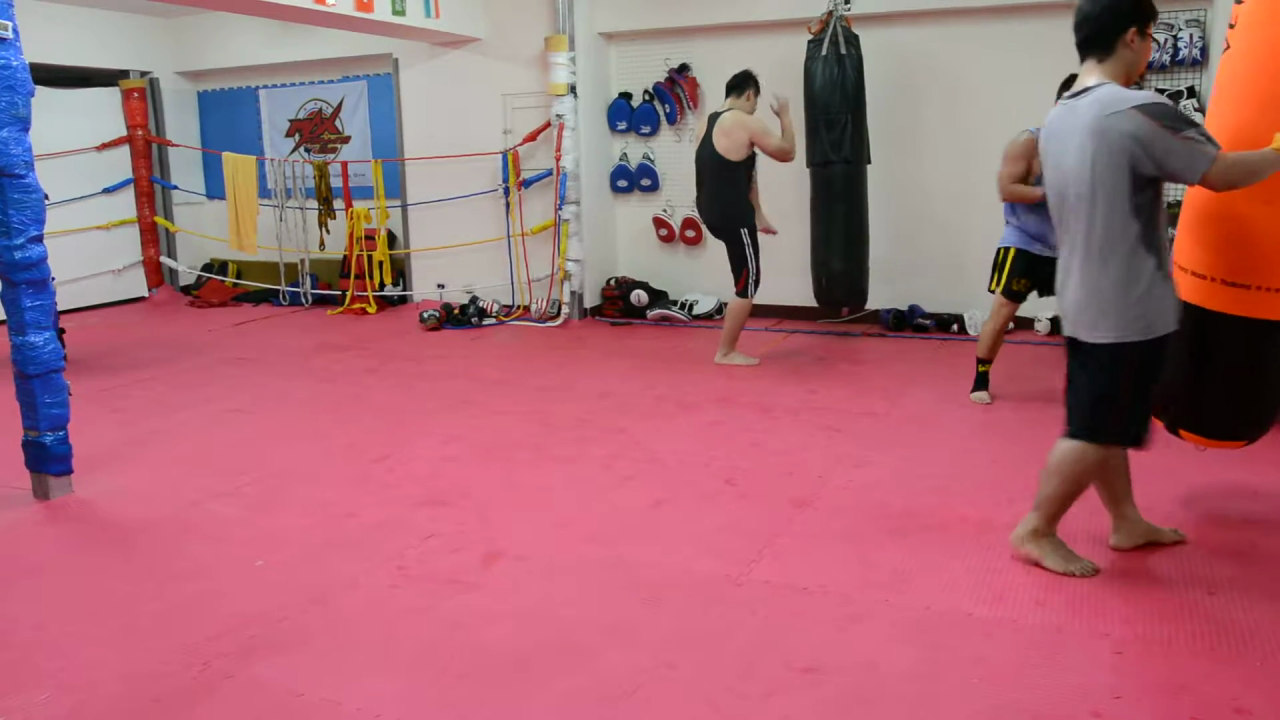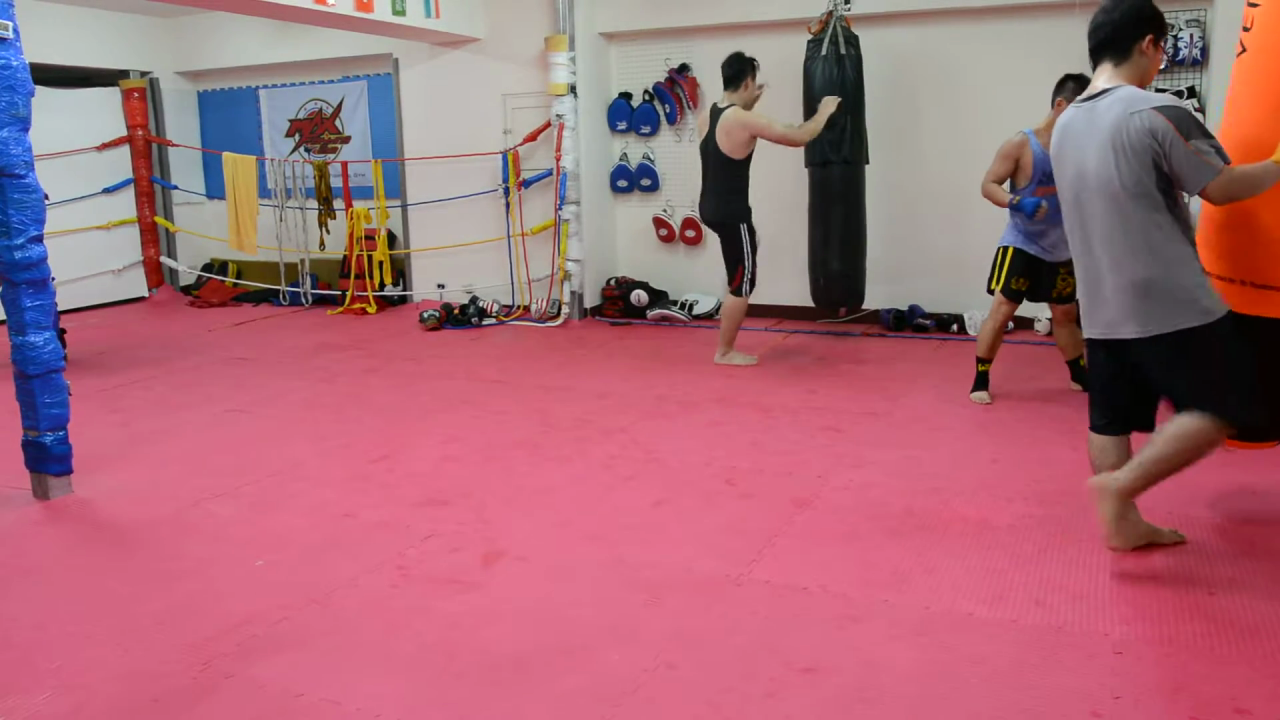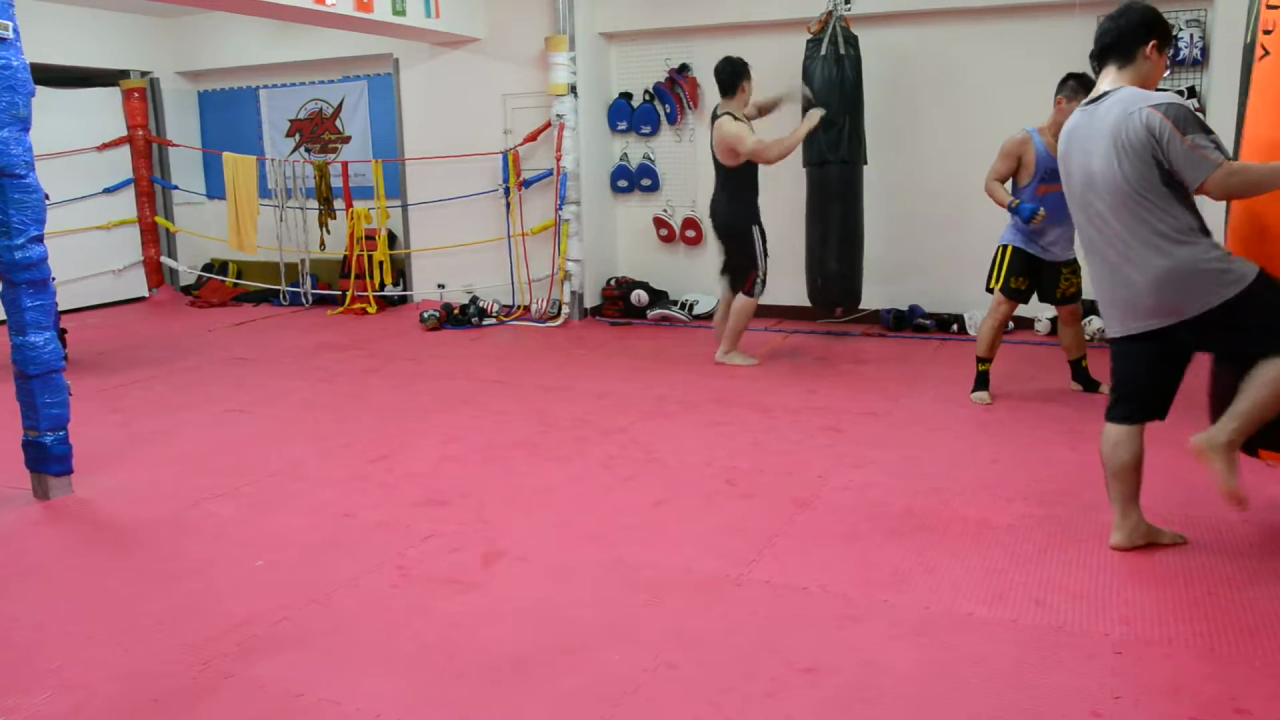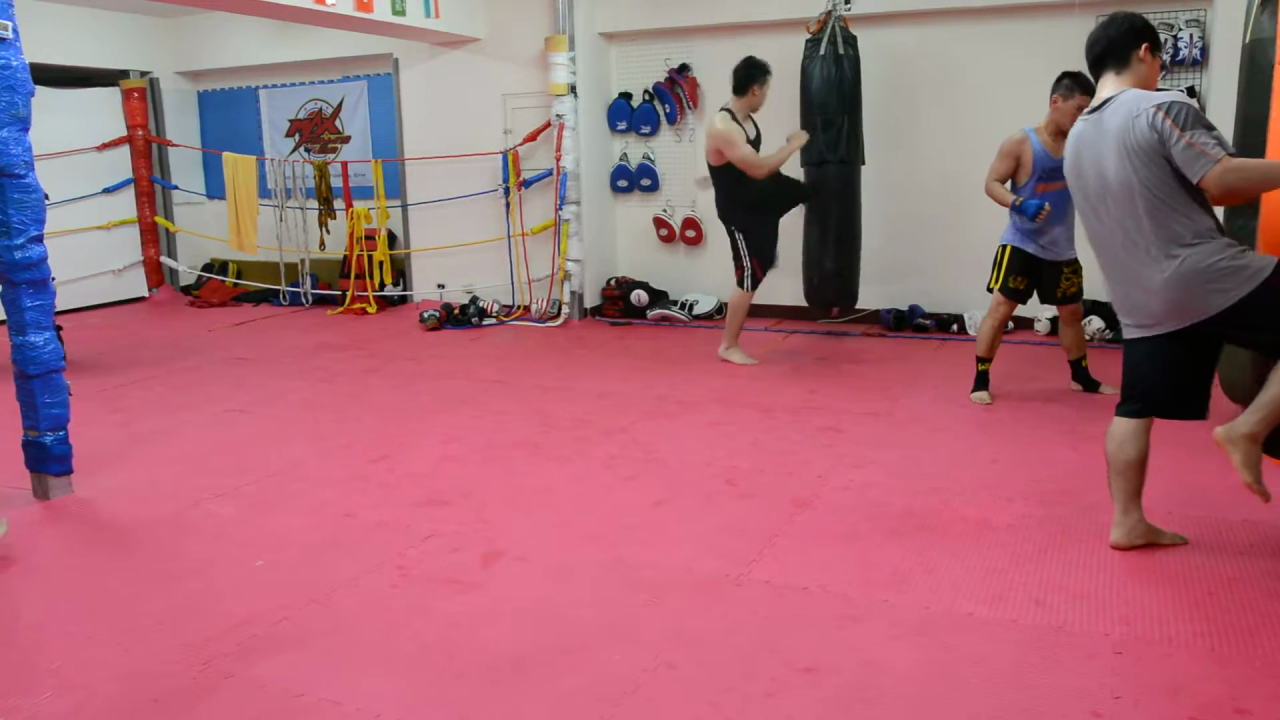
dt=0.2s
person 1, frame 1
left shoulder: (1057, 118)
right shoulder: (1139, 111)
right elbow: (1219, 173)
left hip: (1085, 301)
right hip: (1128, 305)
left knee: (1110, 421)
right knee: (1097, 428)
left ankle: (1127, 523)
right ankle: (1036, 531)
person 1, frame 2
left shoulder: (1066, 125)
right shoulder: (1156, 113)
right elbow: (1220, 187)
left wrist: (1173, 176)
left hip: (1102, 304)
right hip: (1168, 298)
left knee: (1113, 419)
right knee: (1221, 408)
left ankle: (1125, 522)
right ankle: (1120, 485)
person 1, frame 3
left shoulder: (1072, 128)
right shoulder: (1159, 110)
right elbow: (1221, 181)
left wrist: (1177, 182)
left hip: (1125, 298)
right hip: (1192, 280)
left knee: (1127, 410)
left ankle: (1128, 524)
right ankle: (1223, 438)
person 1, frame 4
left shoulder: (1077, 138)
right shoulder: (1164, 109)
right elbow: (1222, 180)
left wrist: (1195, 191)
left hip: (1143, 300)
right hip: (1207, 279)
left knee: (1134, 407)
left ankle: (1128, 522)
person 2, frame 1
right shoulder: (1026, 143)
right elbow: (1006, 190)
left hip: (1058, 247)
right hip: (1021, 245)
right knee: (1002, 313)
right ankle: (980, 380)
person 2, frame 2
right shoulder: (1020, 144)
right elbow: (988, 186)
right wrist: (1019, 203)
left hip: (1059, 250)
right hip: (1021, 245)
left knee: (1066, 313)
right knee: (1001, 312)
left ankle: (1081, 376)
right ankle: (981, 381)
person 2, frame 3
right shoulder: (1022, 143)
right elbow: (992, 182)
right wrist: (1016, 206)
left hip: (1061, 249)
right hip: (1021, 244)
left knee: (1071, 313)
right knee: (1000, 310)
left ankle: (1082, 377)
right ankle: (981, 381)
person 2, frame 4
right shoulder: (1020, 143)
right elbow: (992, 184)
right wrist: (1020, 205)
left hip: (1062, 249)
right hip: (1021, 243)
left knee: (1072, 313)
right knee: (1000, 310)
left ankle: (1081, 377)
right ankle: (981, 381)
person 3, frame 1
left shoulder: (706, 123)
right shoulder: (745, 122)
right elbow: (787, 153)
right wrist: (785, 116)
left hip: (708, 210)
right hip: (731, 216)
right knee: (746, 285)
left ankle: (759, 219)
right ankle: (726, 352)
person 3, frame 2
left shoulder: (709, 114)
right shoulder: (746, 120)
right elbow: (799, 138)
left wrist: (750, 103)
right wrist: (825, 112)
left hip: (709, 207)
right hip: (731, 213)
right knee: (741, 282)
right ankle: (725, 351)
person 3, frame 3
left shoulder: (723, 112)
right shoulder: (731, 129)
left elbow: (754, 111)
right elbow: (770, 155)
left wrist: (779, 100)
right wrist: (807, 123)
left hip: (724, 211)
right hip: (740, 217)
left knee: (738, 275)
right knee: (753, 284)
left ankle: (720, 328)
right ankle: (726, 350)
person 3, frame 4
left shoulder: (745, 116)
right shoulder: (723, 128)
right elbow: (759, 168)
right wrist: (793, 145)
left hip: (759, 194)
right hip: (737, 210)
left knee: (799, 192)
right knee: (748, 278)
right ankle: (728, 346)
